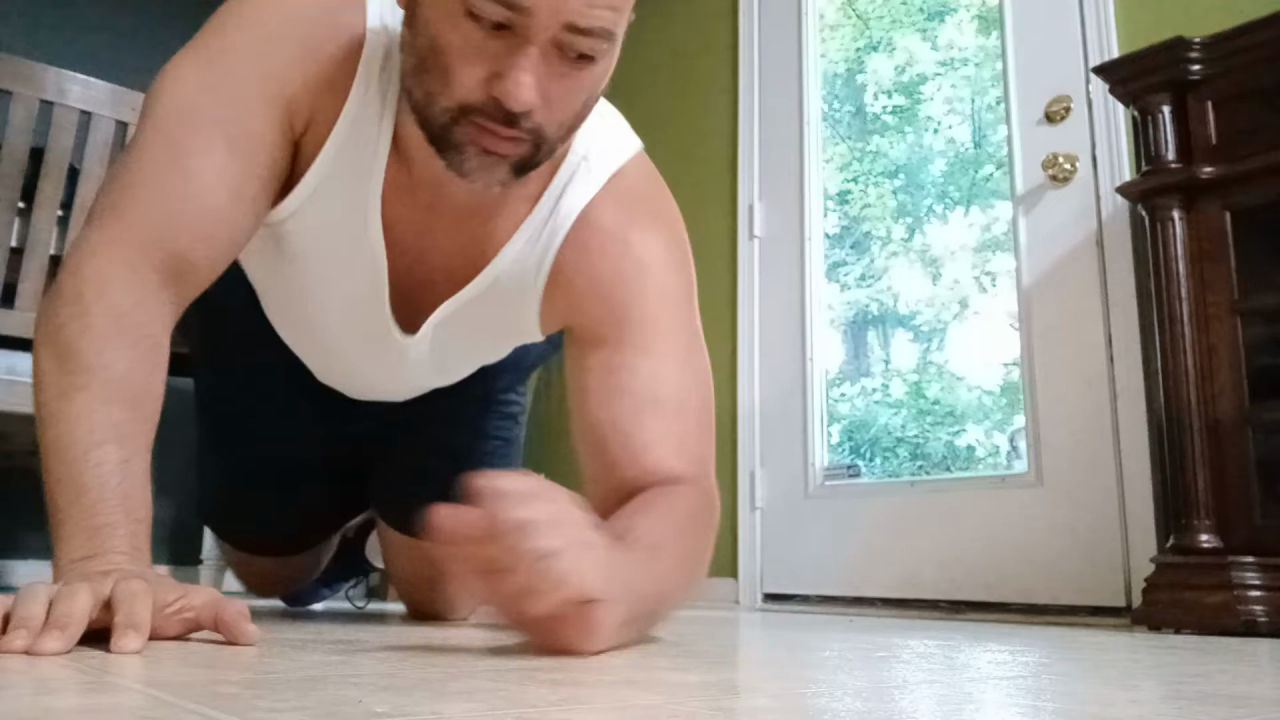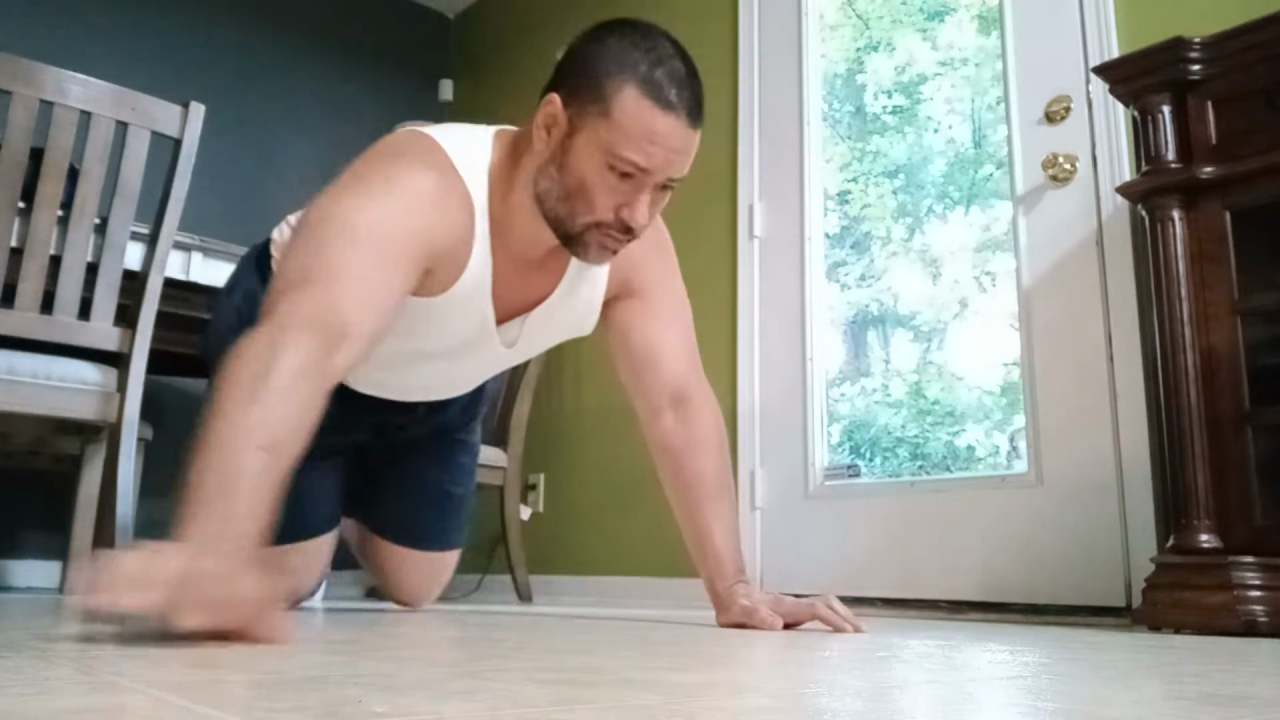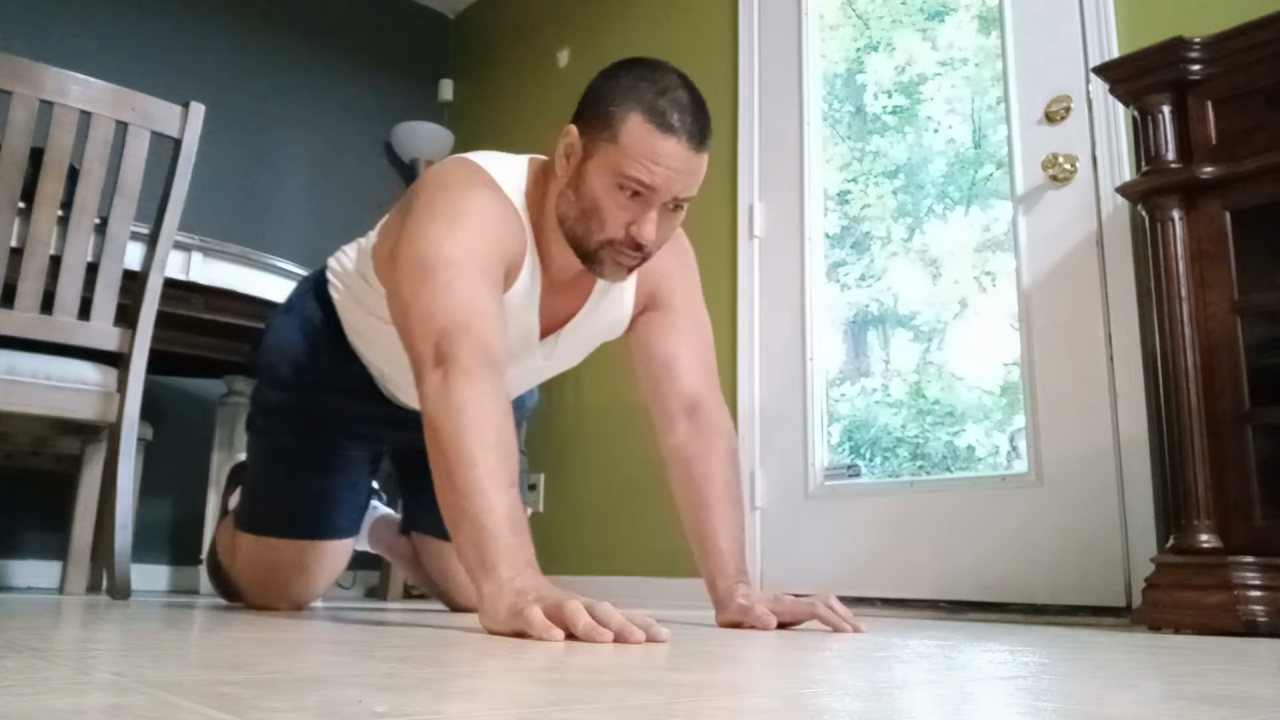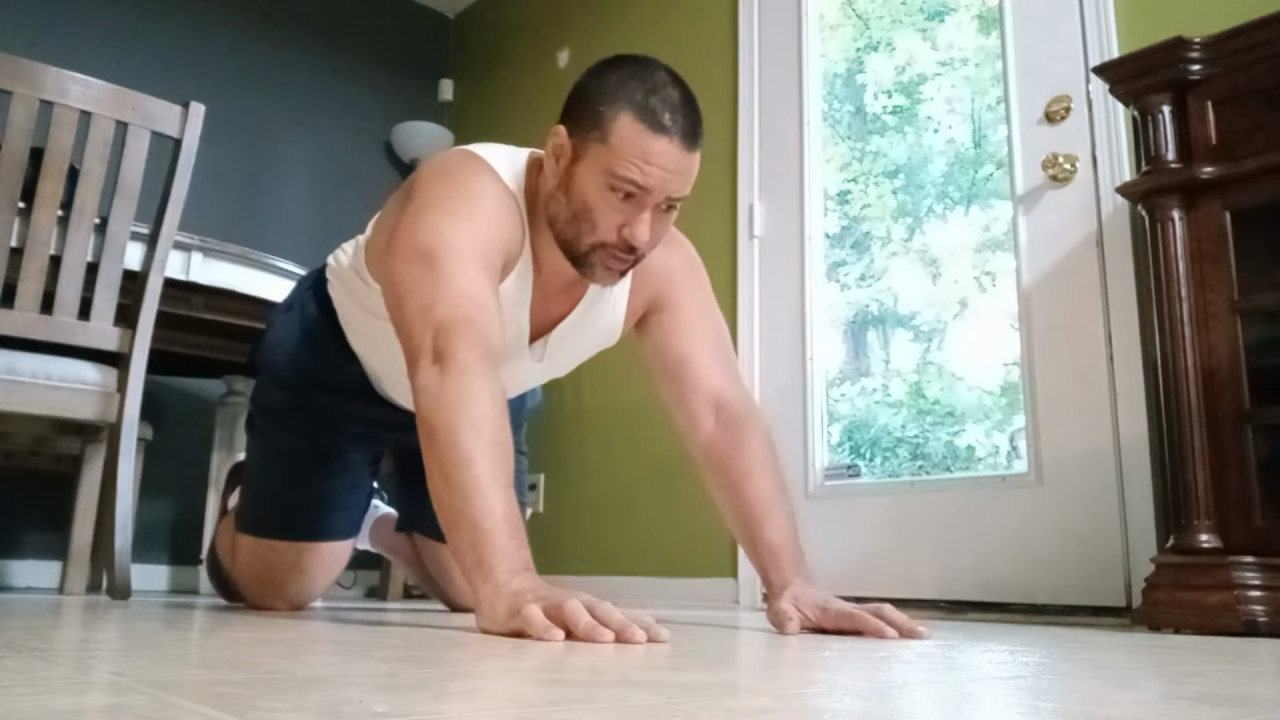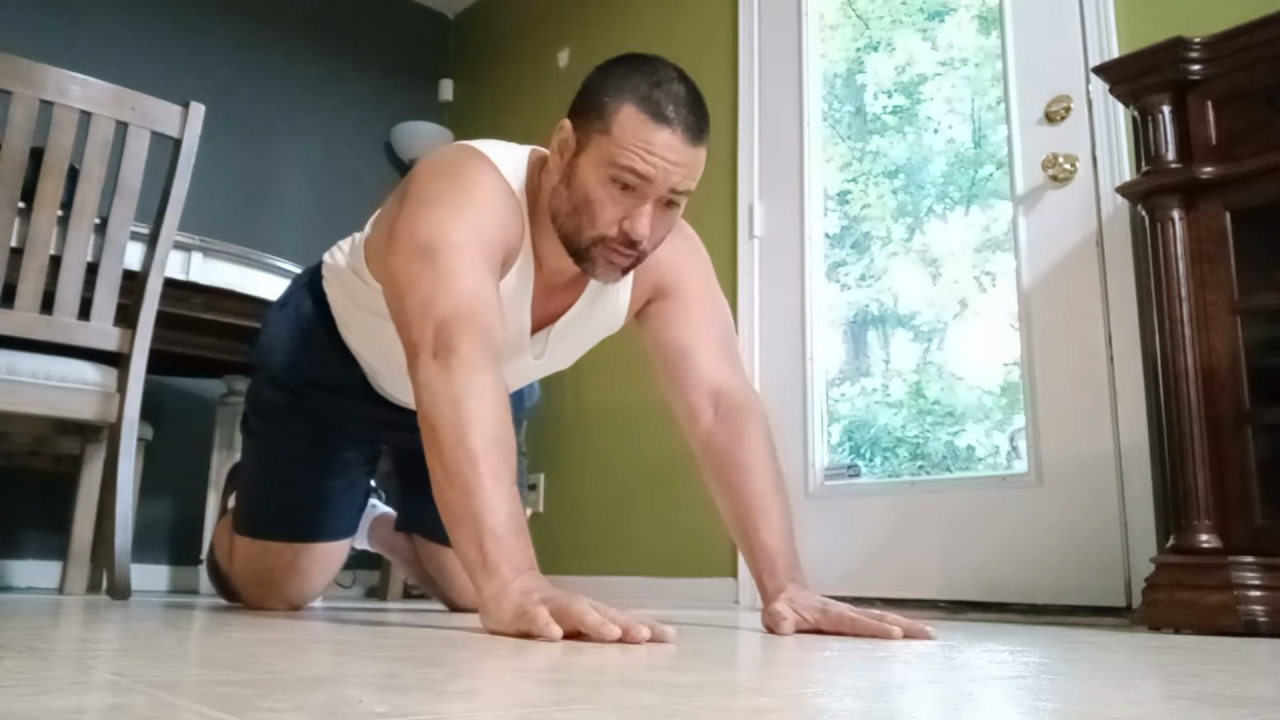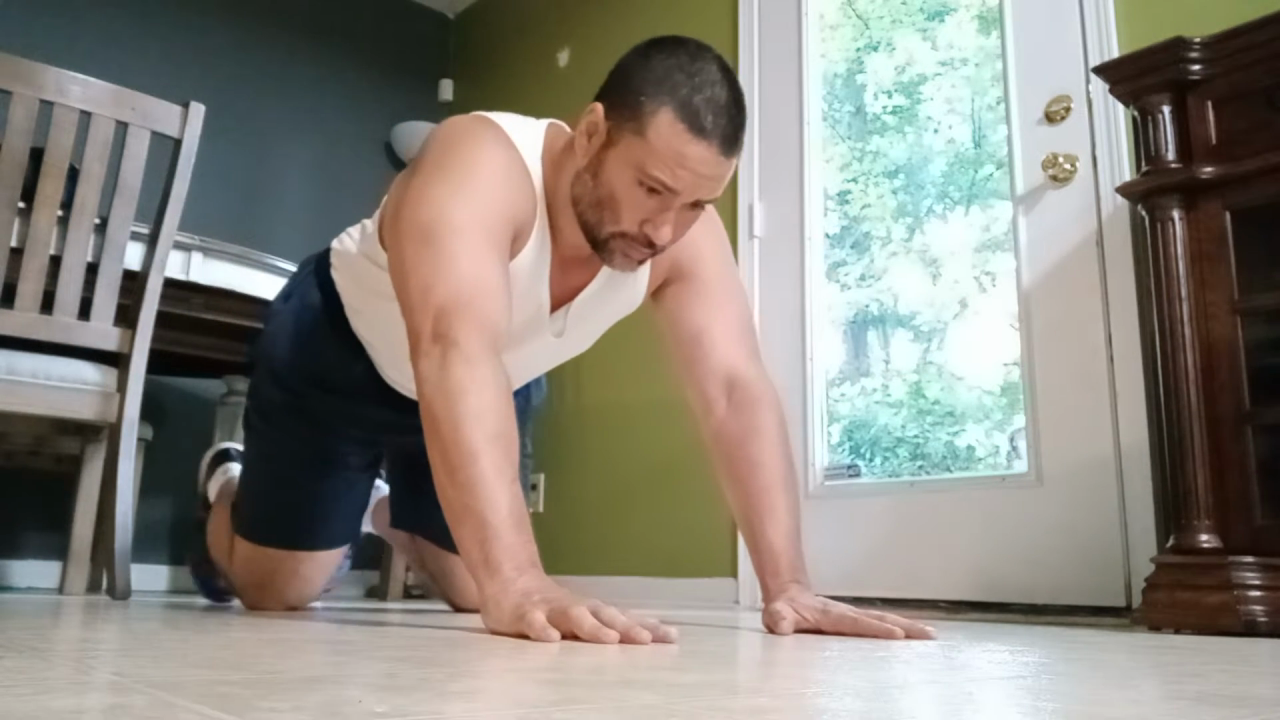
dt=0.7s
person 1, frame 1
left shoulder: (620, 226)
left elbow: (672, 496)
right elbow: (122, 282)
left wrist: (595, 576)
right wrist: (105, 563)
left hip: (468, 375)
right hip: (276, 337)
left knee: (445, 598)
right knee: (273, 575)
left ankle: (378, 526)
right ankle: (337, 529)
person 1, frame 2
left shoulder: (633, 246)
right shoulder: (421, 188)
left elbow: (678, 407)
right elbow: (301, 346)
left wrist: (733, 590)
right wrist: (210, 554)
left hip: (440, 391)
right hip: (303, 345)
left knee: (417, 590)
right knee: (271, 582)
left ankle: (353, 510)
person 1, frame 3
left shoulder: (663, 264)
right shoulder: (470, 207)
left elbow: (693, 418)
right elbow: (458, 376)
left wrist: (732, 589)
right wrist: (512, 585)
left hip: (486, 394)
right hip: (337, 360)
left knee: (471, 589)
right knee: (280, 588)
left ankle: (391, 530)
right ankle: (249, 500)
person 1, frame 4
left shoulder: (665, 268)
right shoulder: (465, 201)
left elbow: (721, 415)
right elbow: (451, 370)
left wrist: (790, 583)
right wrist: (511, 585)
left hip: (482, 395)
right hip: (337, 359)
left knee: (471, 588)
right knee: (283, 587)
left ankle: (399, 528)
right ankle: (249, 498)
person 1, frame 5
left shoulder: (669, 259)
right shoulder: (467, 195)
left elbow: (723, 407)
right elbow: (453, 367)
left wrist: (785, 588)
right wrist: (515, 586)
left hip: (475, 393)
right hip: (332, 356)
left knee: (470, 589)
right knee: (279, 589)
left ankle: (386, 529)
right ankle: (247, 501)
person 1, frame 6
left shoulder: (686, 238)
right shoulder: (480, 166)
left elbow: (736, 392)
right elbow: (454, 355)
left wrist: (788, 586)
right wrist: (517, 583)
left hip: (481, 387)
right hip: (335, 348)
left knee: (475, 594)
right knee: (278, 590)
left ankle: (382, 515)
right ankle: (228, 488)
